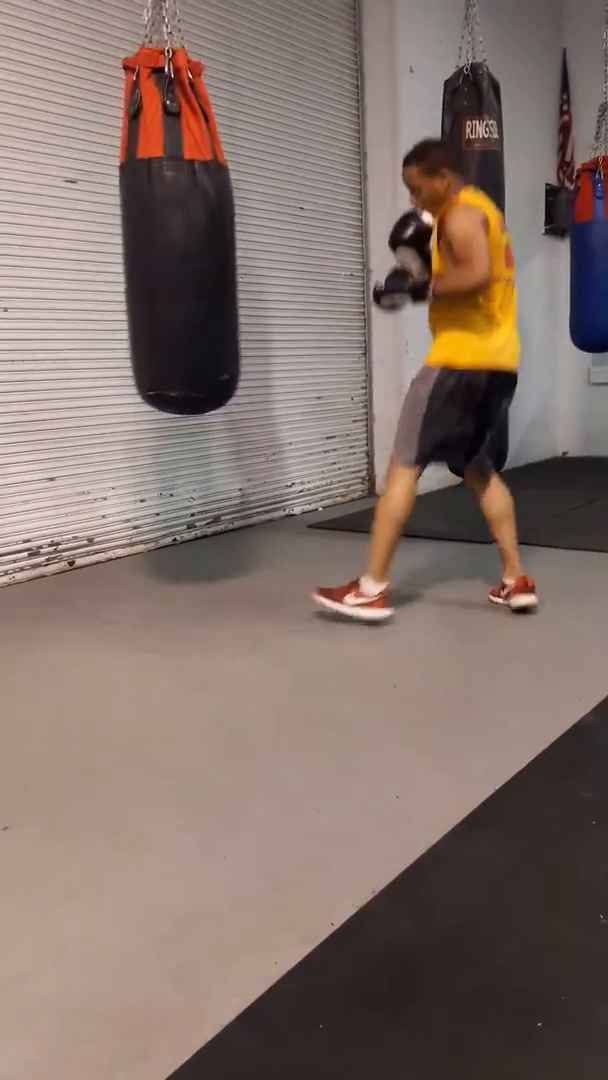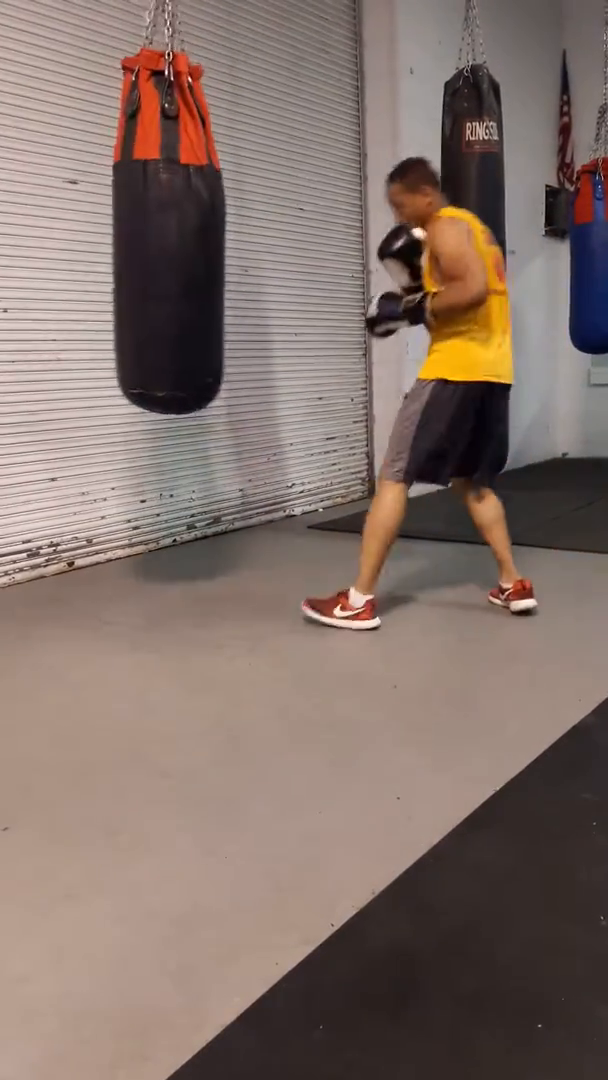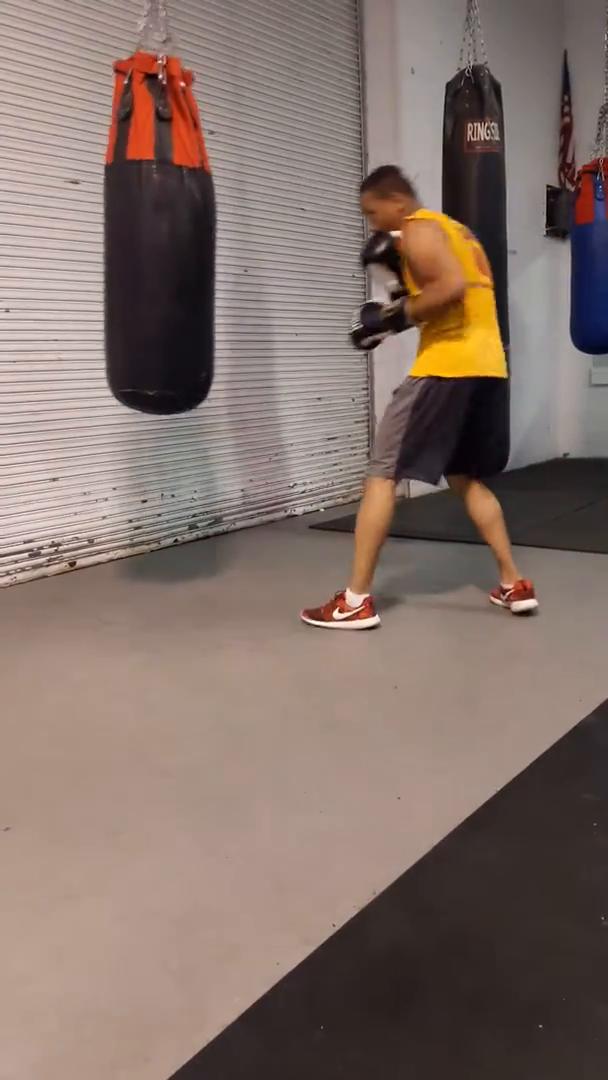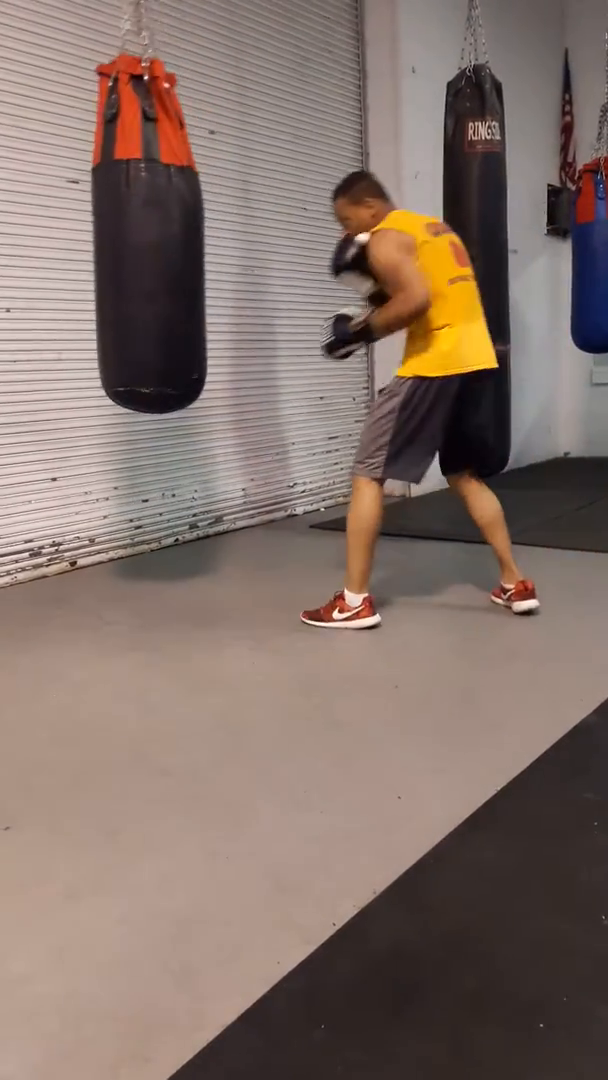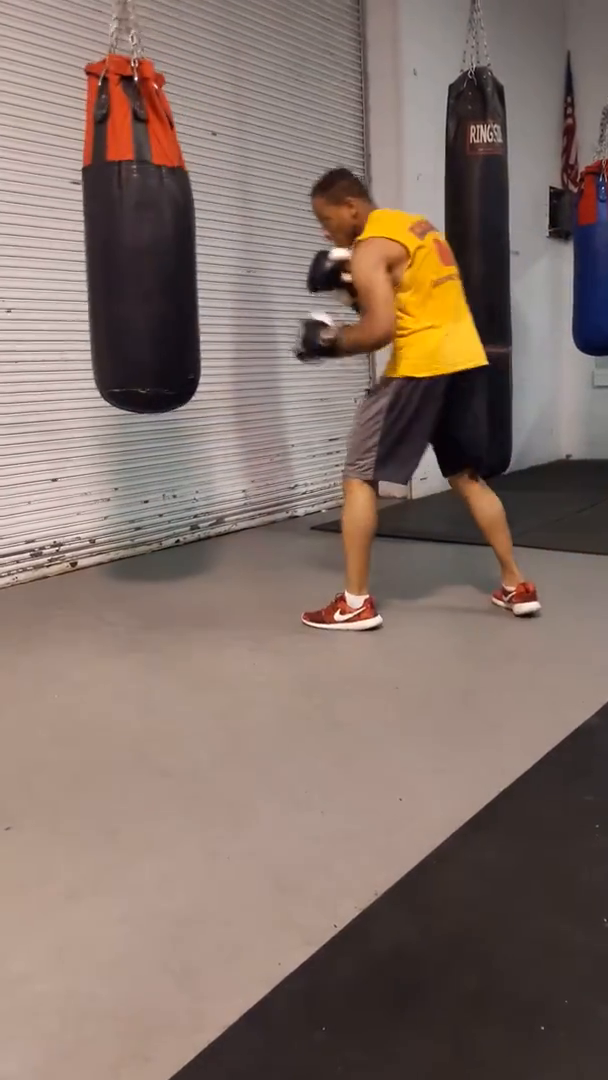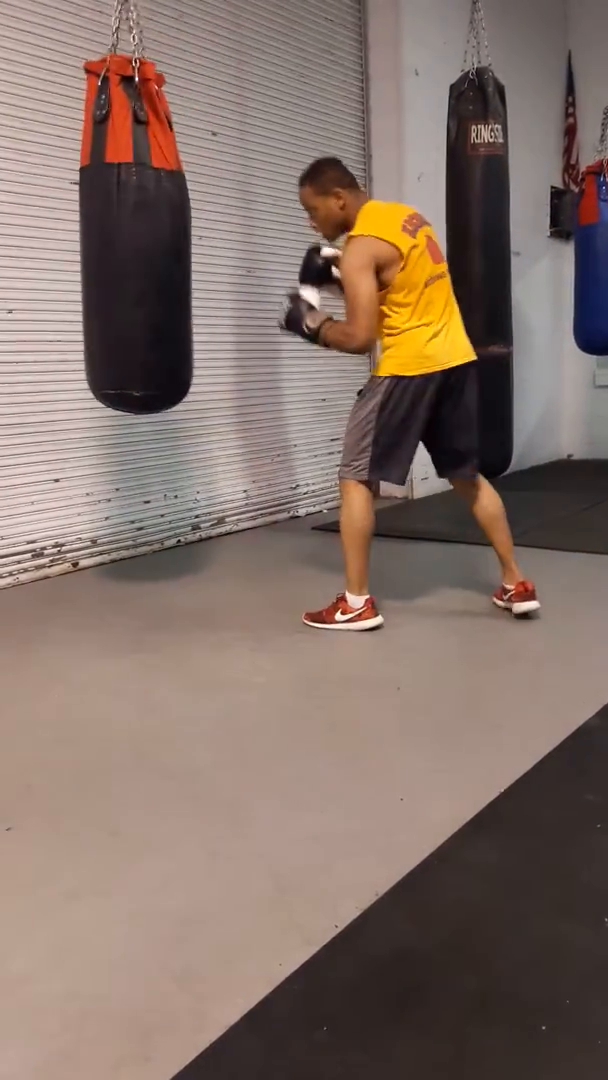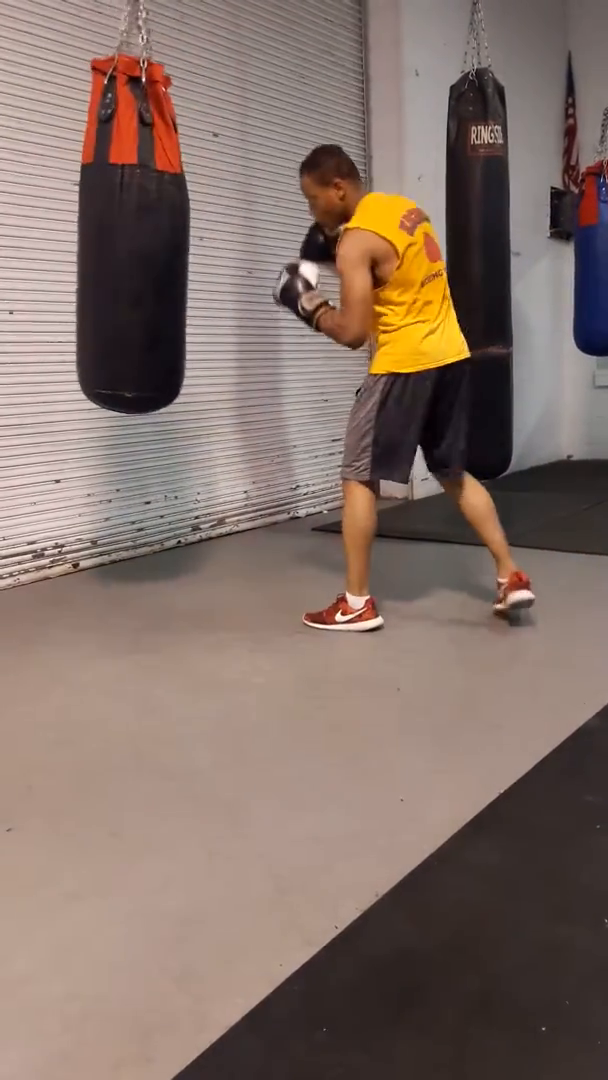
dt=0.1s
person 1, frame 1
left shoulder: (462, 213)
right shoulder: (483, 212)
left elbow: (477, 276)
left wrist: (424, 286)
right wrist: (424, 244)
left hip: (461, 359)
right hip: (498, 361)
left knee: (404, 465)
right knee: (480, 470)
left ankle: (371, 589)
right ankle: (515, 580)
person 1, frame 2
left shoulder: (445, 228)
right shoulder: (471, 230)
left elbow: (472, 290)
left wrist: (416, 306)
right wrist: (413, 264)
left hip: (456, 371)
right hip: (494, 371)
left knee: (392, 478)
right knee: (471, 480)
left ankle: (358, 600)
right ankle: (513, 583)
person 1, frame 3
left shoulder: (418, 231)
right shoulder: (451, 230)
left elbow: (451, 288)
left wrist: (397, 315)
right wrist: (399, 272)
left hip: (447, 369)
right hip: (487, 368)
left knee: (381, 476)
right knee: (467, 478)
left ankle: (355, 601)
right ankle: (514, 583)
person 1, frame 4
left shoulder: (385, 240)
right shoulder: (431, 229)
left elbow: (417, 297)
left wrist: (362, 327)
right wrist: (368, 276)
left hip: (434, 365)
right hip: (478, 362)
left knee: (367, 475)
right knee: (466, 475)
left ankle: (355, 601)
right ankle: (516, 583)
person 1, frame 5
left shoulder: (369, 247)
right shoulder: (416, 225)
left elbow: (381, 327)
left wrist: (331, 340)
right wrist: (347, 280)
left hip: (420, 367)
right hip: (467, 361)
left knee: (359, 477)
right knee: (466, 476)
left ankle: (356, 603)
right ankle: (517, 585)
person 1, frame 6
left shoulder: (360, 247)
right shoulder: (405, 215)
left elbow: (360, 339)
left wrist: (312, 324)
left hip: (409, 367)
right hip: (457, 358)
left knee: (355, 479)
right knee: (467, 476)
left ankle: (357, 603)
right ankle: (516, 583)
person 1, frame 7
left shoulder: (356, 240)
right shoulder: (407, 208)
left elbow: (353, 332)
left wrist: (308, 304)
left hip: (405, 365)
right hip: (451, 355)
left knee: (358, 478)
right knee: (454, 475)
left ankle: (357, 603)
right ankle: (510, 575)
